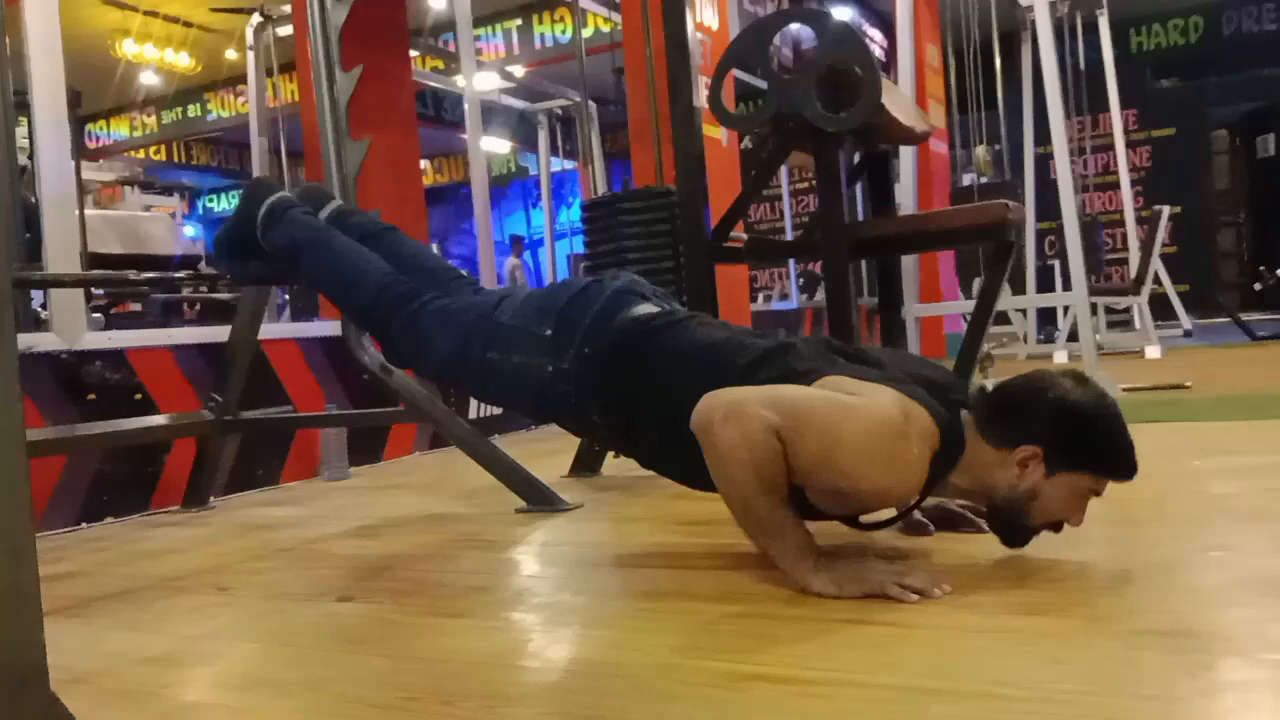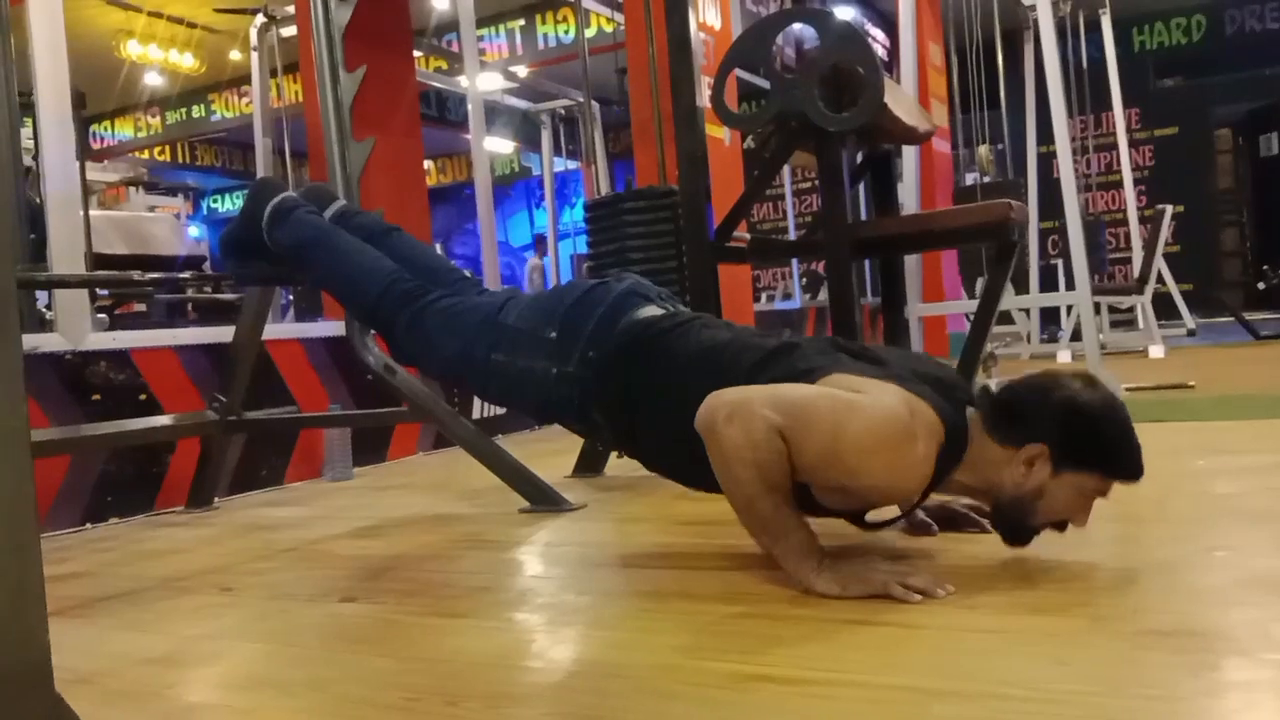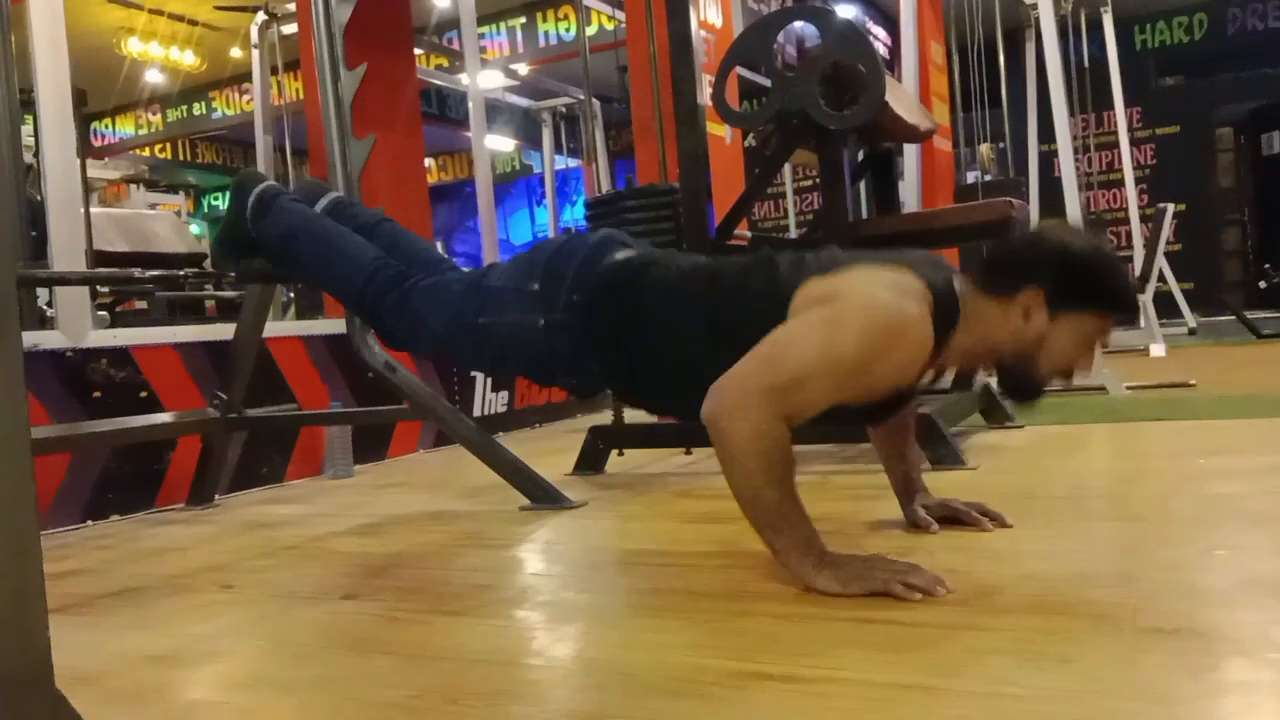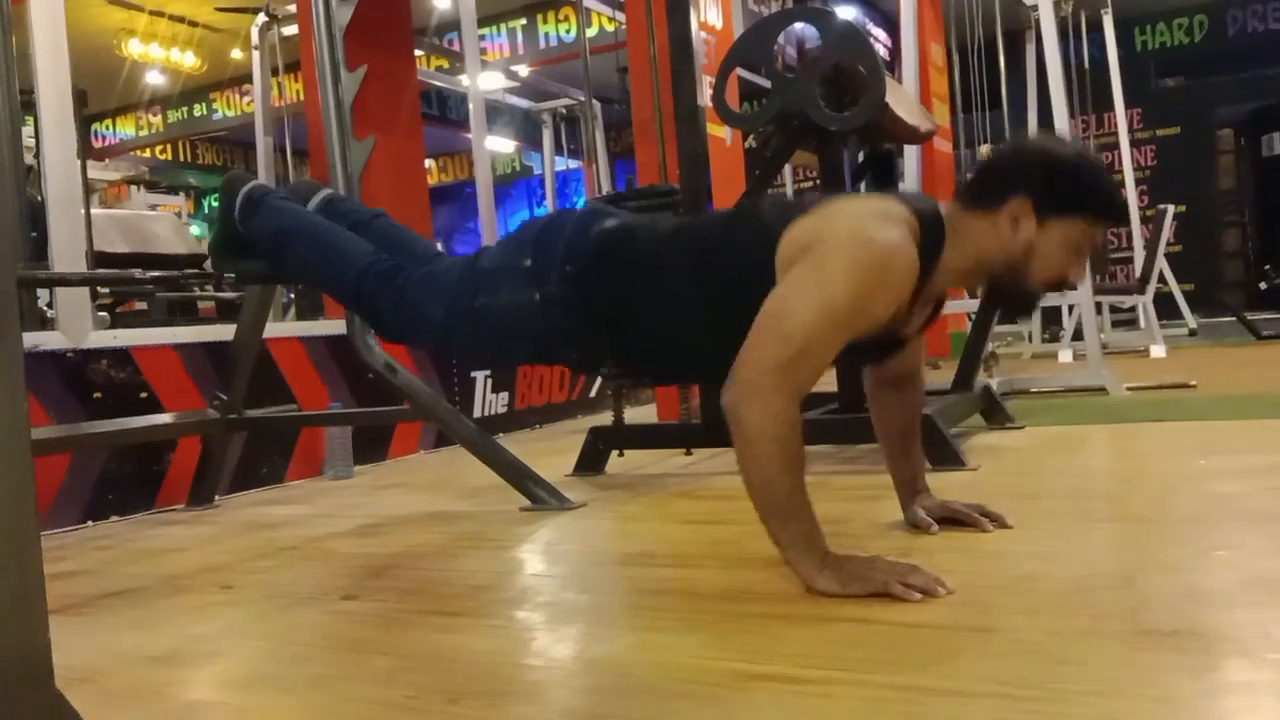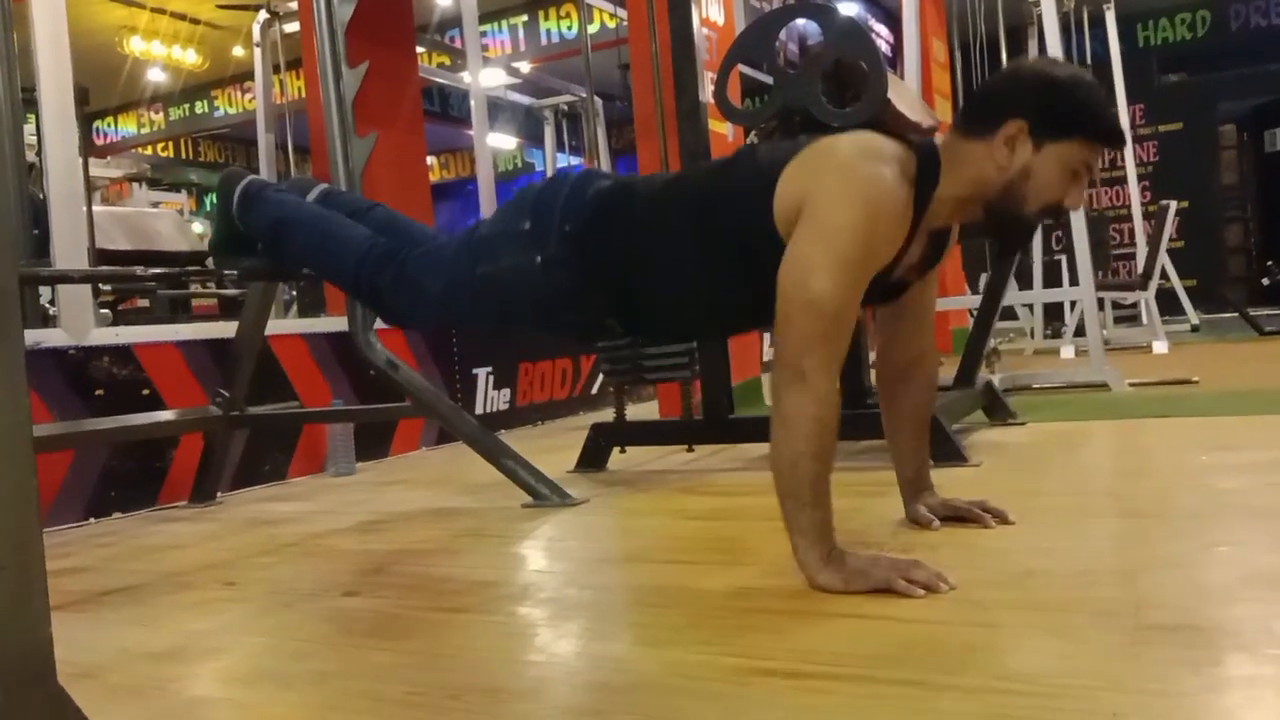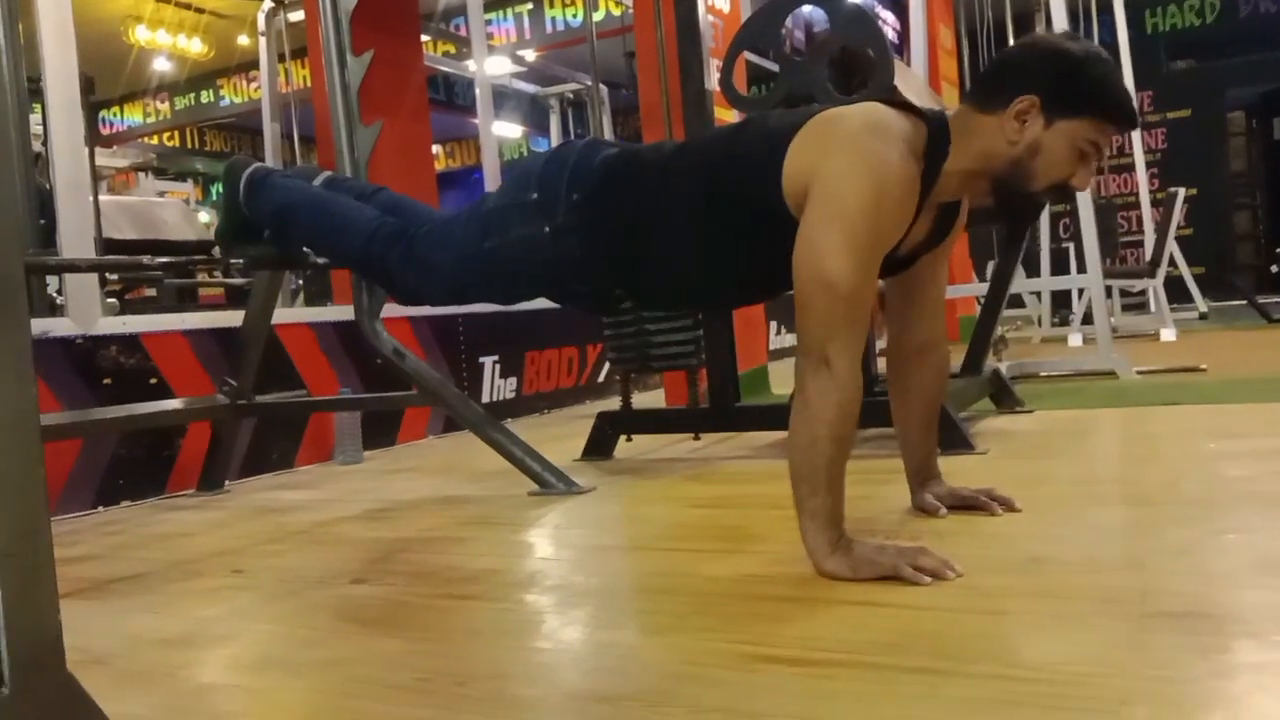
dt=0.2s
person 1, frame 1
left shoulder: (952, 407)
right shoulder: (897, 450)
right elbow: (727, 418)
left wrist: (904, 509)
right wrist: (809, 563)
left hip: (643, 325)
right hip: (592, 354)
left knee: (454, 300)
right knee: (412, 320)
left ankle: (323, 213)
right ankle: (273, 220)
person 1, frame 2
left shoulder: (948, 407)
right shoulder: (904, 439)
right elbow: (730, 419)
left wrist: (909, 503)
right wrist: (814, 565)
left hip: (645, 327)
right hip: (596, 360)
left knee: (457, 299)
right knee: (415, 319)
left ankle: (328, 213)
right ankle: (277, 219)
person 1, frame 3
left shoulder: (938, 305)
right shoulder: (896, 318)
right elbow: (737, 407)
left wrist: (913, 497)
right wrist: (815, 563)
left hip: (630, 293)
right hip: (584, 308)
left knee: (441, 285)
right knee: (405, 304)
left ankle: (323, 209)
right ankle: (267, 212)
person 1, frame 4
left shoulder: (931, 260)
right shoulder: (878, 253)
left elbow: (891, 374)
right elbow: (756, 395)
left wrist: (915, 498)
right wrist: (814, 561)
left hip: (623, 279)
right hip: (576, 281)
left knee: (429, 276)
right knee: (402, 298)
left ankle: (319, 206)
right ankle: (258, 213)
person 1, frame 5
left shoulder: (936, 209)
right shoulder: (870, 190)
left elbow: (908, 356)
right elbow: (803, 376)
left wrist: (917, 493)
right wrist: (820, 558)
left hip: (616, 269)
right hip: (572, 245)
left knee: (421, 269)
right knee: (399, 281)
left ankle: (316, 197)
right ankle: (258, 207)
person 1, frame 6
left shoulder: (945, 189)
right shoulder: (877, 163)
left elbow: (918, 340)
right elbow: (828, 360)
left wrist: (923, 480)
right wrist: (829, 545)
left hip: (623, 244)
right hip: (578, 216)
left knee: (423, 252)
right knee: (407, 262)
left ankle: (319, 184)
right ankle: (262, 193)
